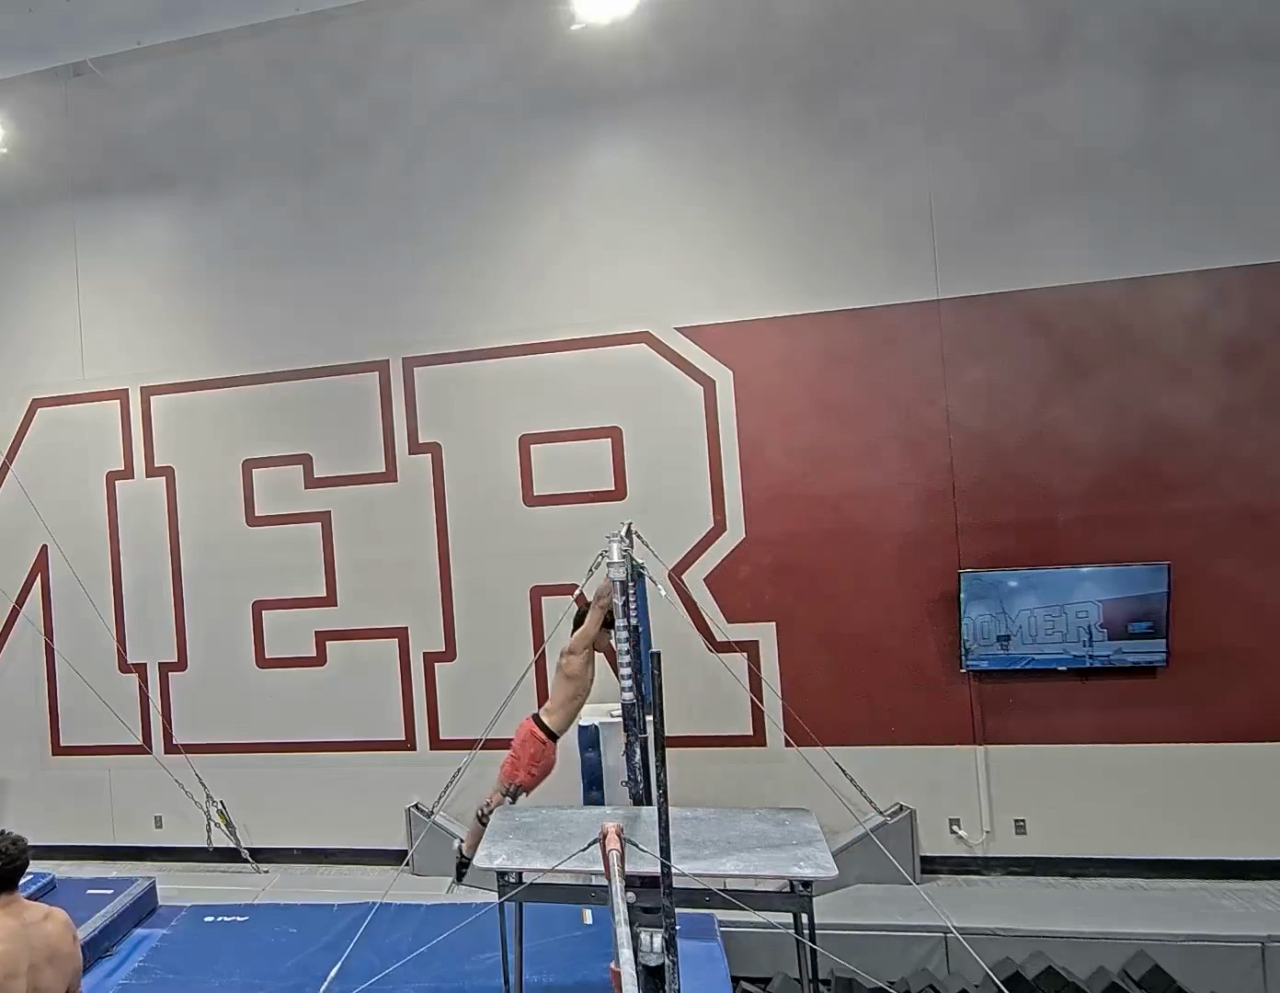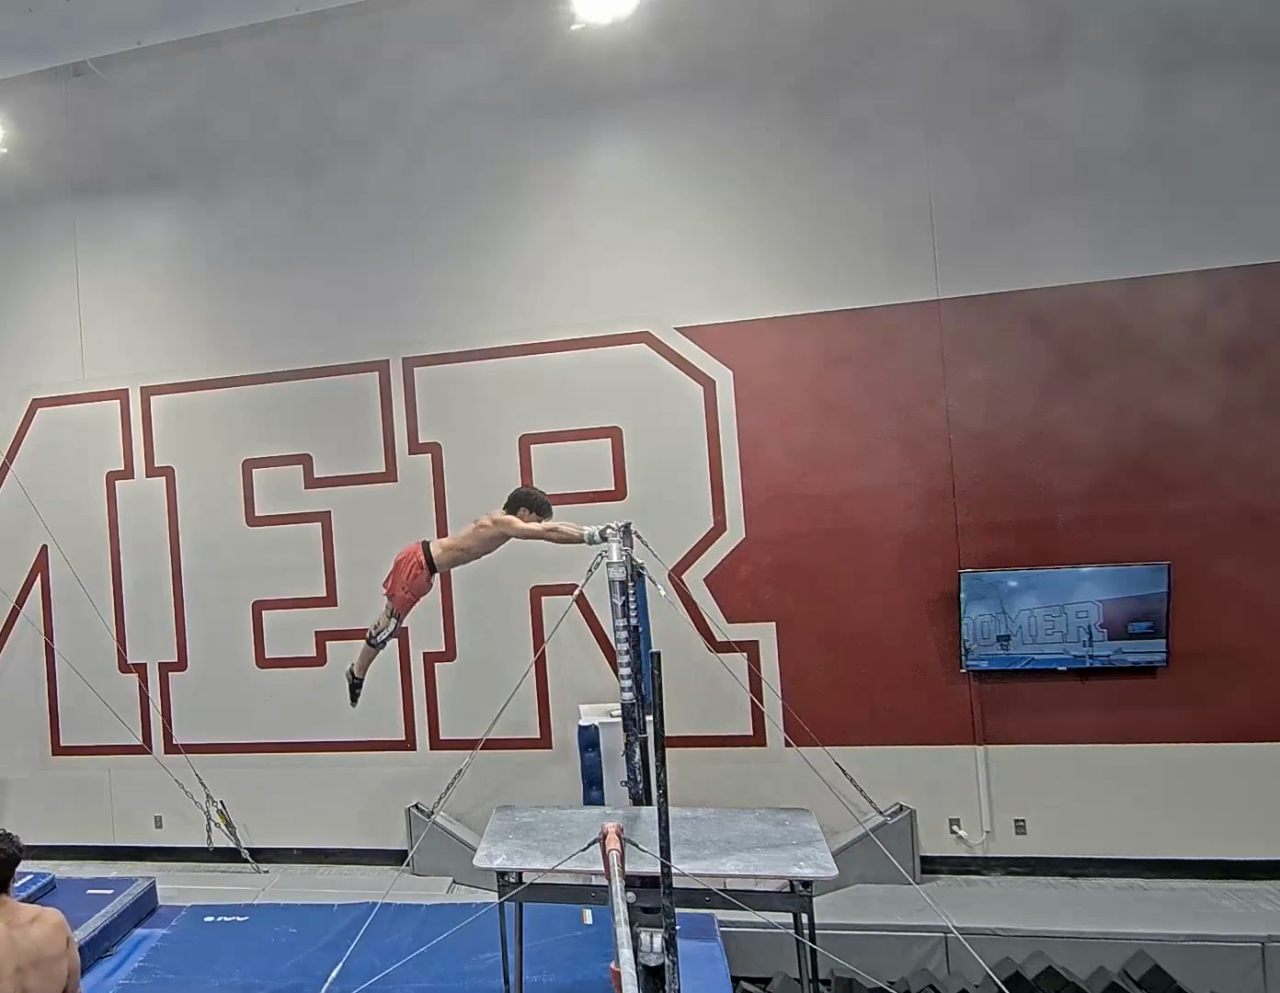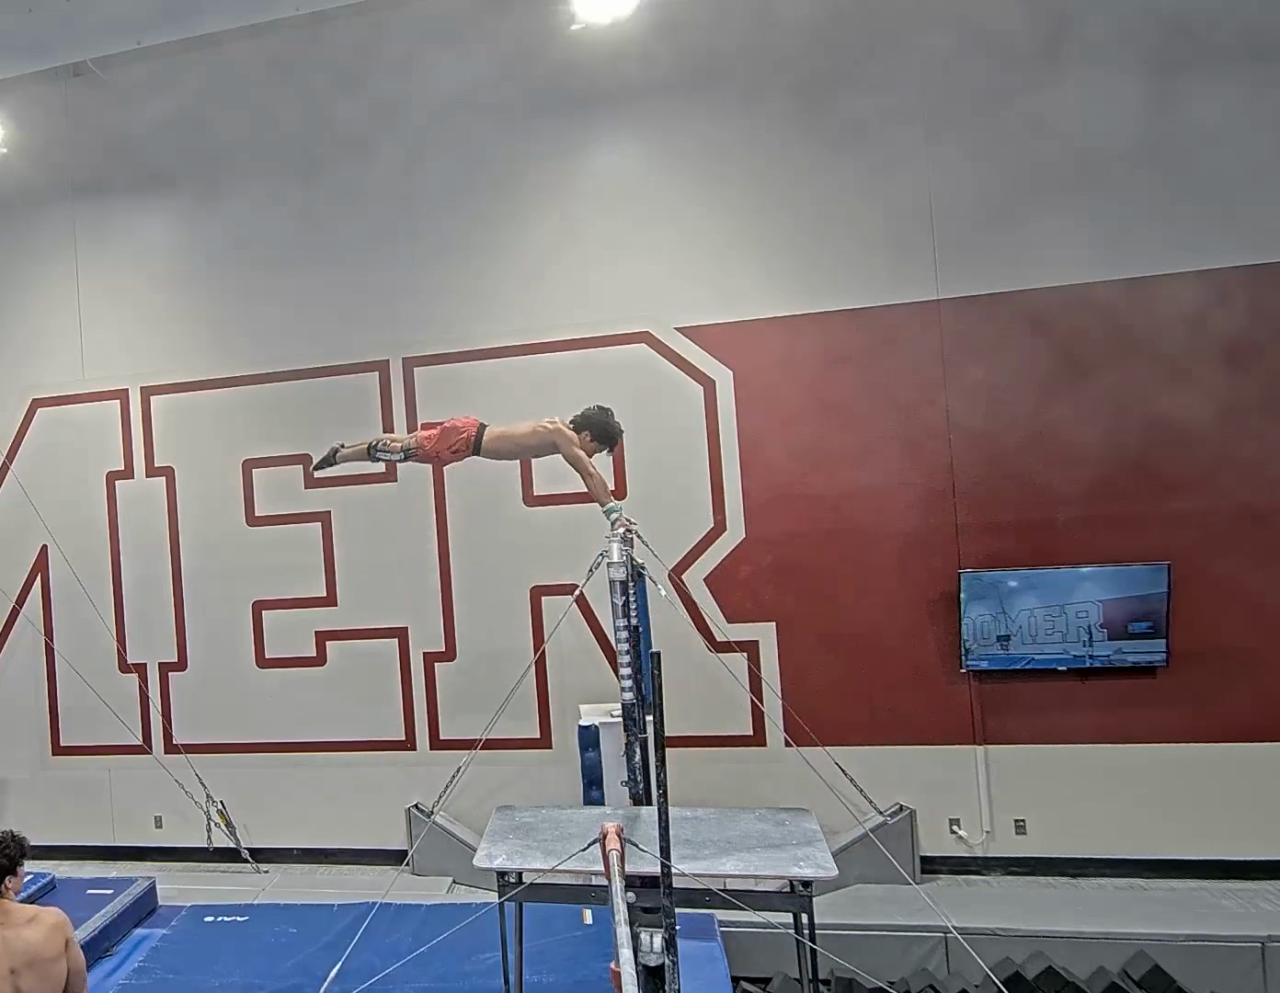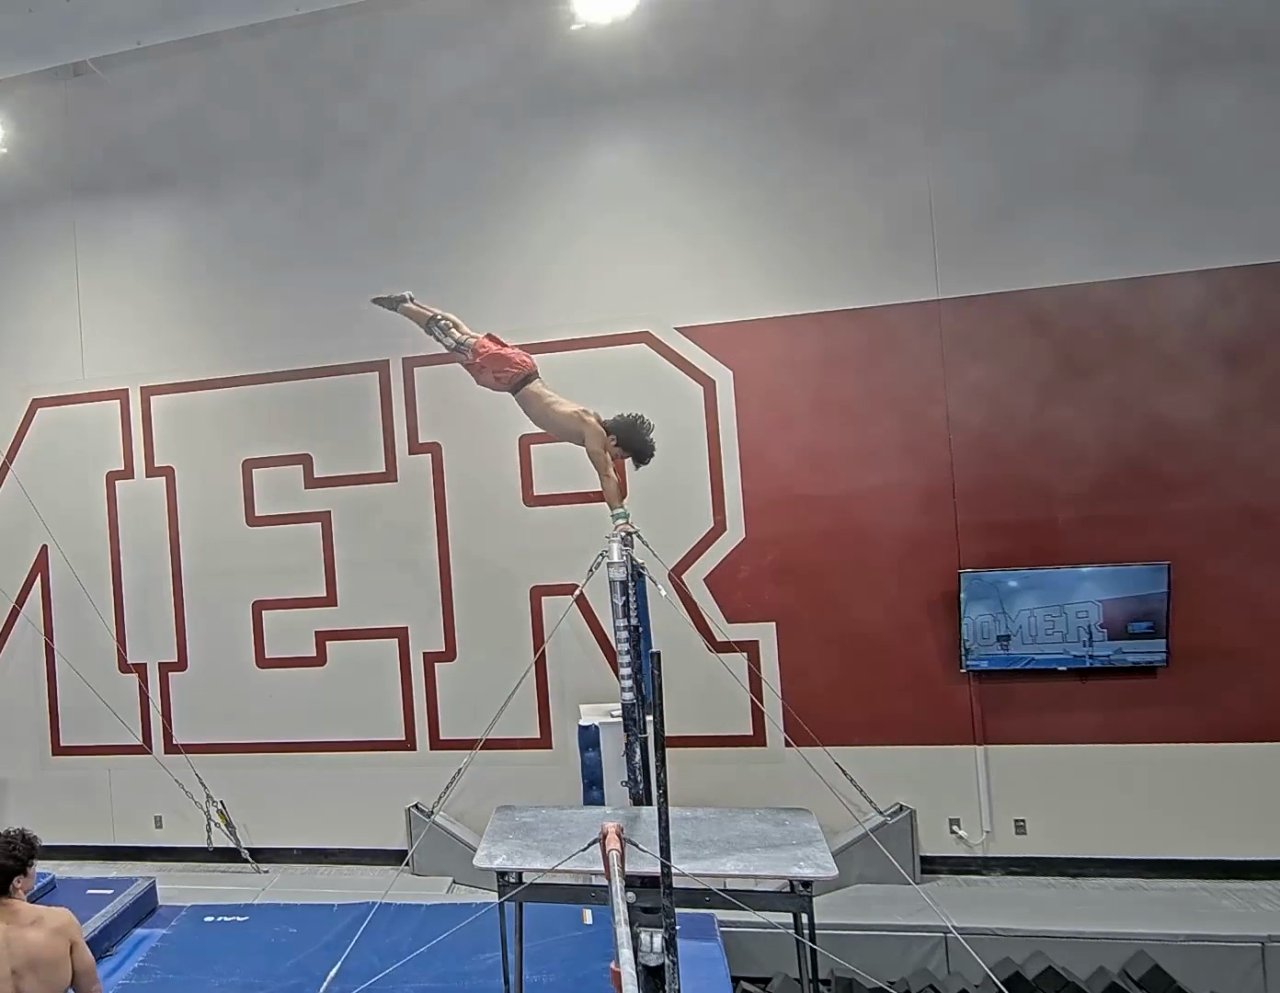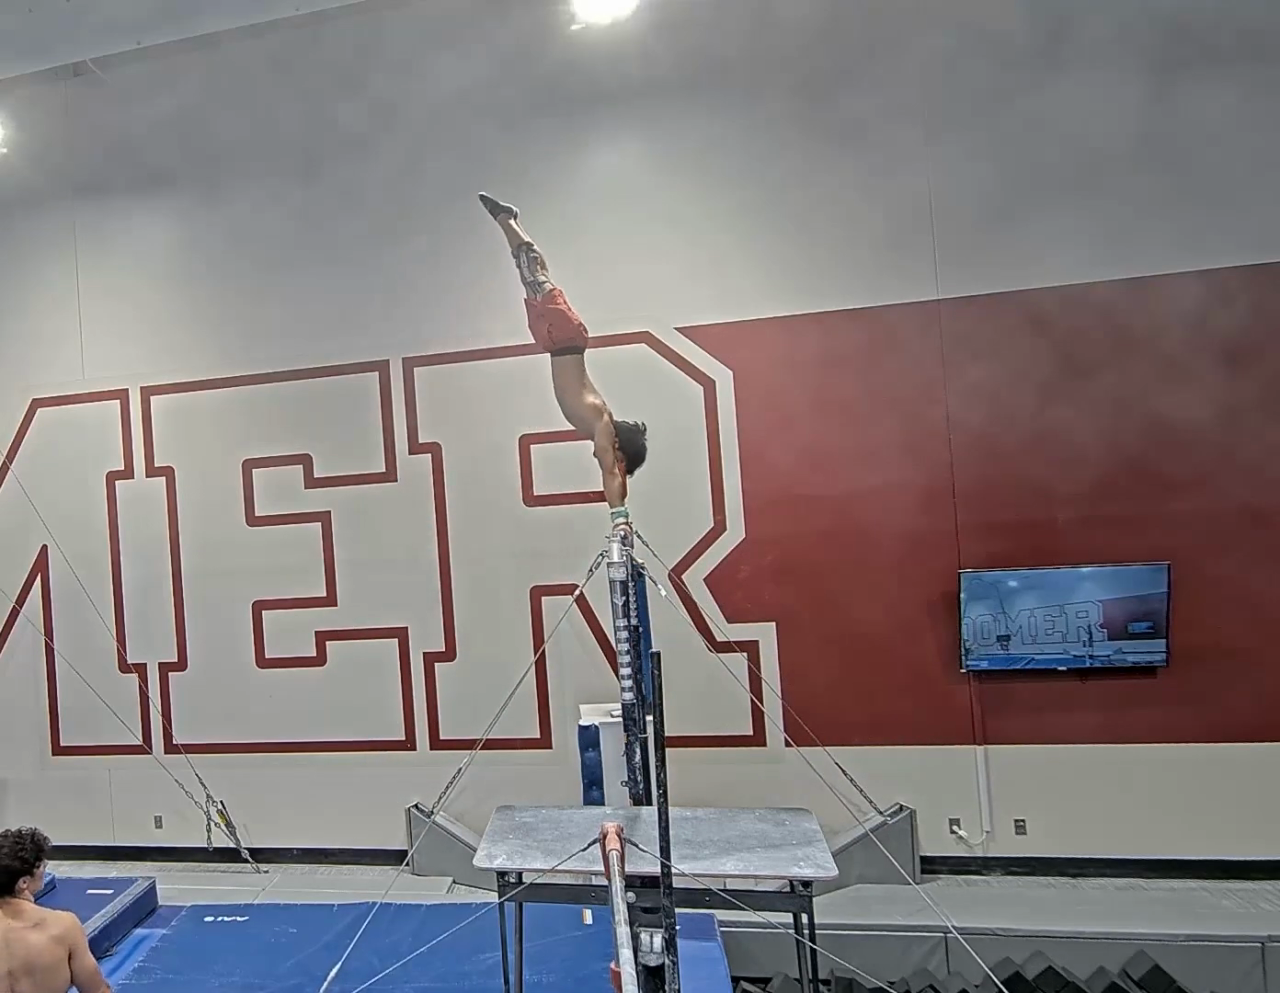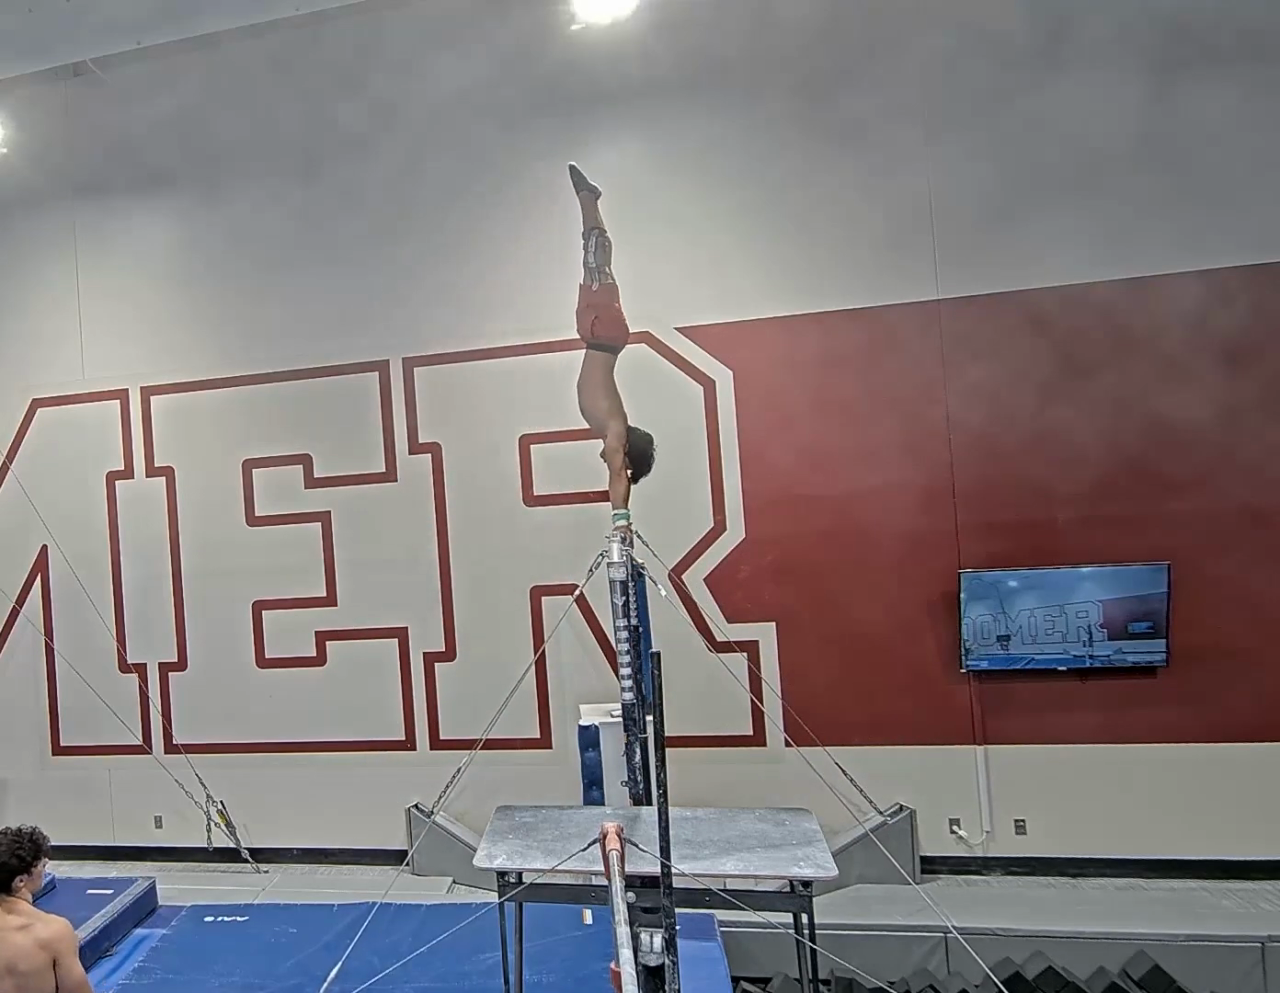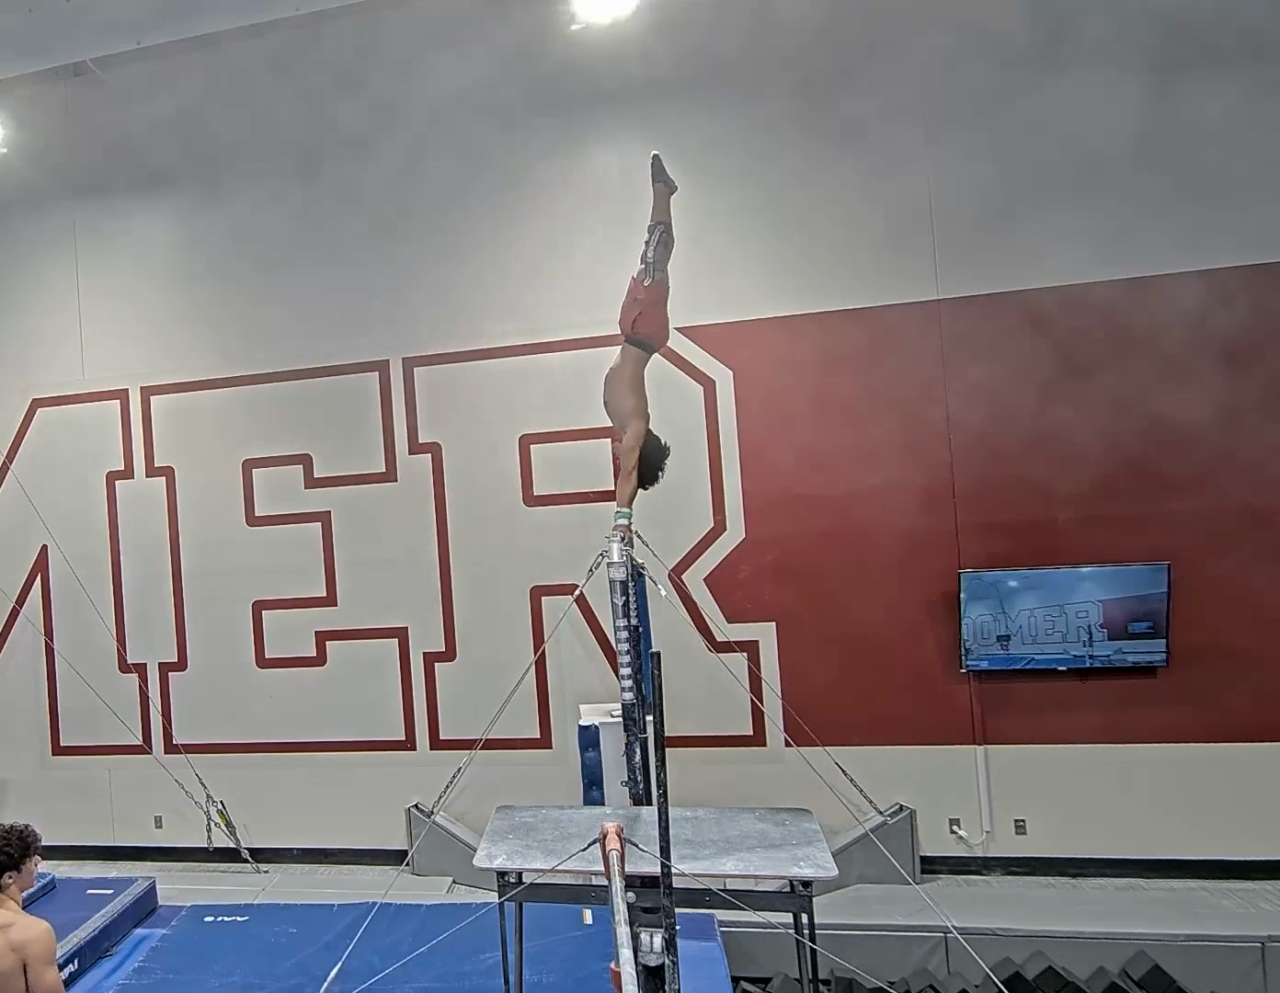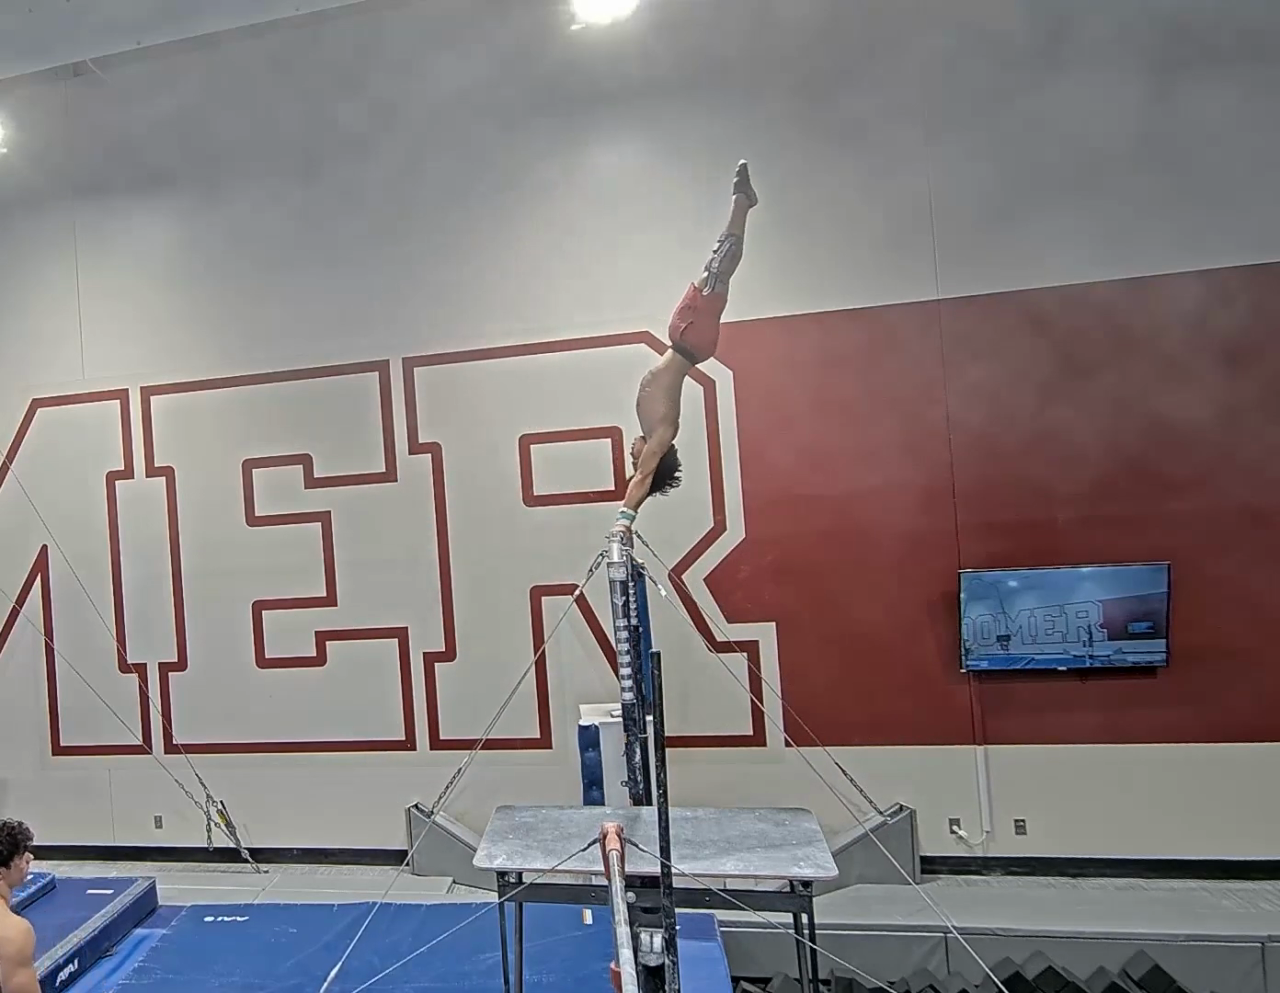
dt=0.2s
person 1, frame 1
left shoulder: (582, 651)
right shoulder: (577, 650)
left elbow: (600, 607)
right elbow: (598, 607)
left hip: (542, 739)
right hip: (537, 739)
left knee: (503, 796)
right knee: (502, 797)
right ankle: (466, 853)
person 1, frame 2
left shoulder: (501, 520)
right shoulder: (504, 524)
left elbow: (544, 528)
right elbow: (546, 532)
left wrist: (592, 533)
right wrist: (592, 534)
left hip: (422, 558)
right hip: (420, 563)
left knee: (389, 622)
right knee: (390, 623)
left ankle: (359, 670)
right ankle: (358, 672)
person 1, frame 3
left shoulder: (561, 430)
right shoulder: (565, 437)
left elbow: (591, 474)
right elbow: (591, 476)
right wrist: (614, 511)
left hip: (469, 432)
right hip: (465, 440)
left knee: (401, 447)
right knee: (400, 450)
left ankle: (343, 452)
right ankle: (341, 454)
person 1, frame 4
left shoulder: (595, 428)
right shoulder: (592, 433)
left elbow: (609, 477)
right elbow: (607, 477)
left wrist: (621, 515)
right wrist: (621, 518)
left hip: (518, 371)
right hip: (511, 371)
left knee: (463, 338)
right knee: (456, 340)
left ankle: (407, 303)
right ankle: (403, 304)
person 1, frame 5
left shoulder: (605, 427)
right shoulder: (603, 428)
left elbow: (613, 476)
right elbow: (612, 476)
left wrist: (620, 515)
right wrist: (620, 516)
left hip: (567, 341)
right hip: (561, 336)
left knee: (535, 279)
right knee: (536, 278)
person 1, frame 6
right shoulder: (617, 432)
left elbow: (617, 478)
right elbow: (617, 478)
left wrist: (621, 519)
right wrist: (620, 518)
left hip: (603, 338)
right hip: (603, 335)
right knee: (598, 269)
right ankle: (586, 198)
person 1, frame 7
left shoulder: (634, 433)
left elbow: (628, 477)
left wrist: (623, 519)
right wrist: (623, 519)
left hip: (641, 334)
right hip: (641, 332)
left knee: (652, 272)
person 1, frame 8
left shoulder: (658, 439)
left elbow: (641, 481)
left wrist: (623, 520)
left hip: (689, 341)
right hip: (687, 341)
left knee: (715, 278)
left ankle: (740, 200)
